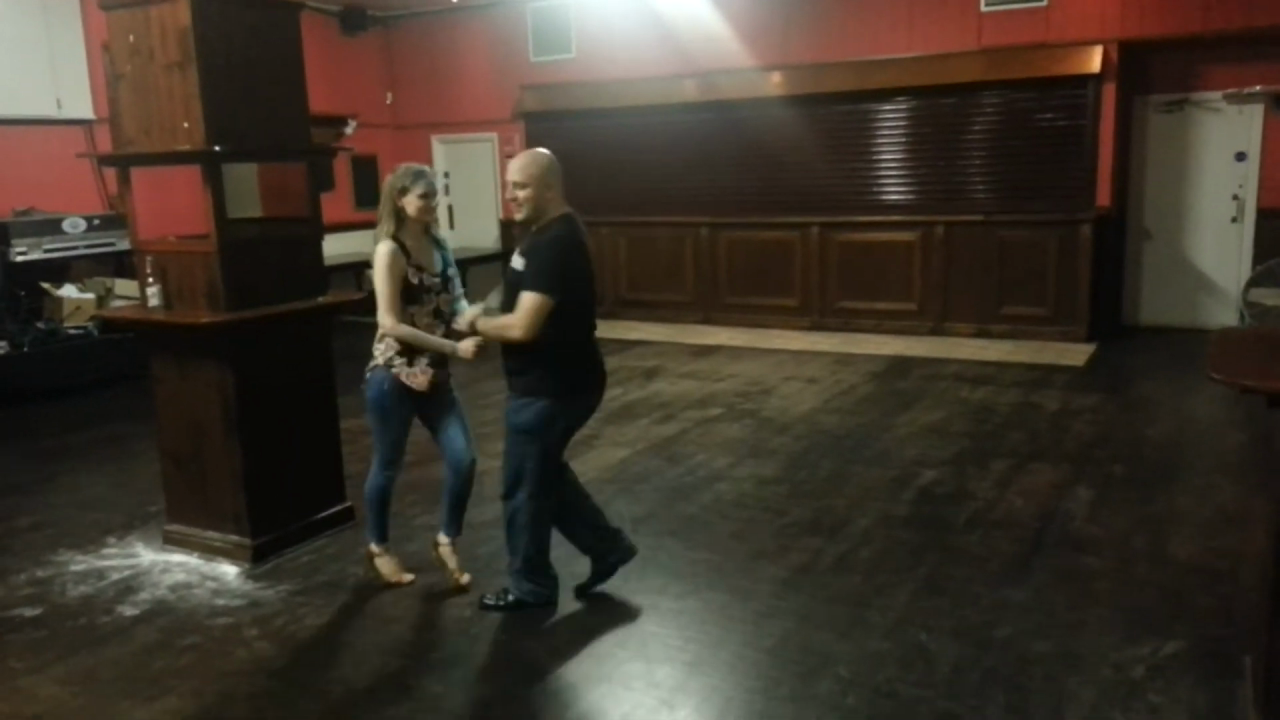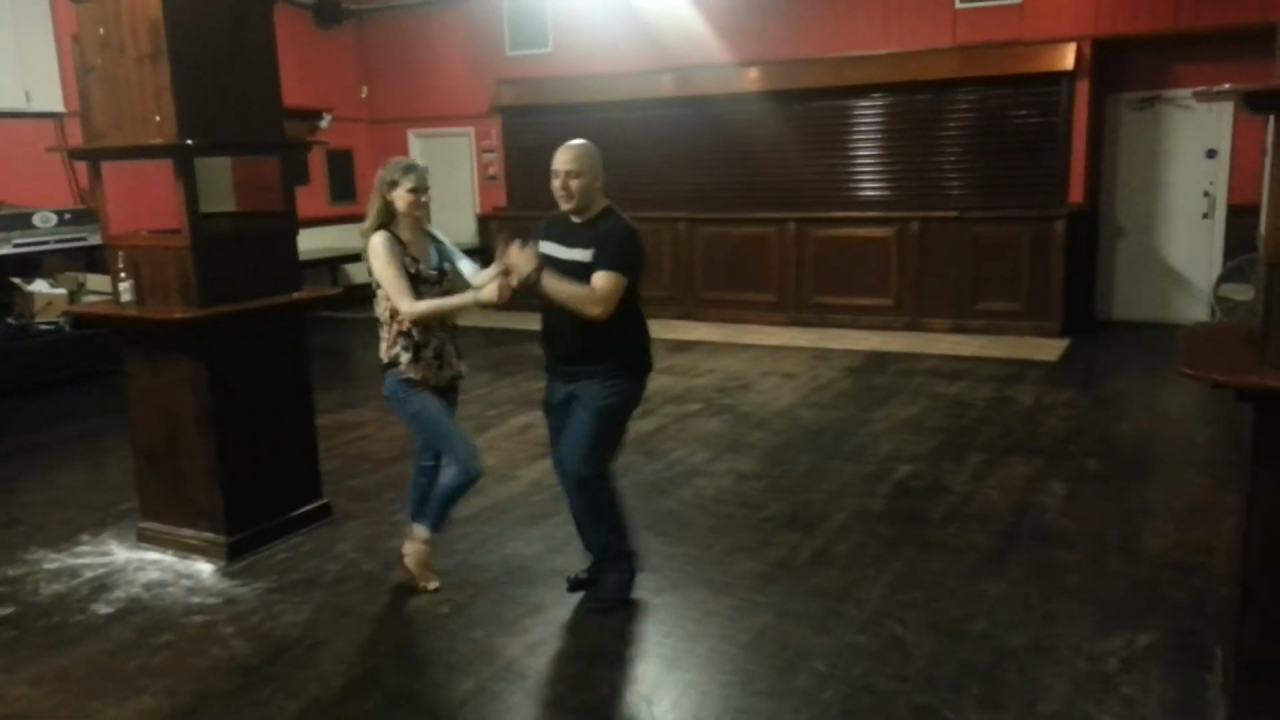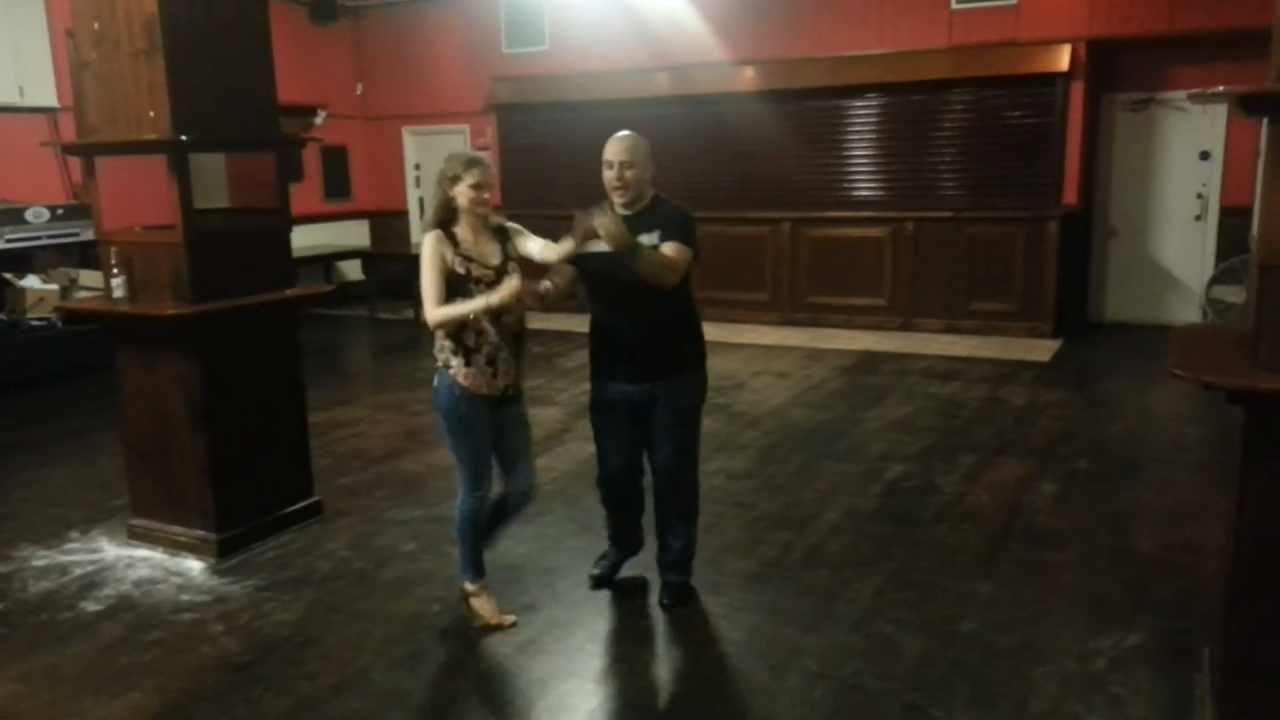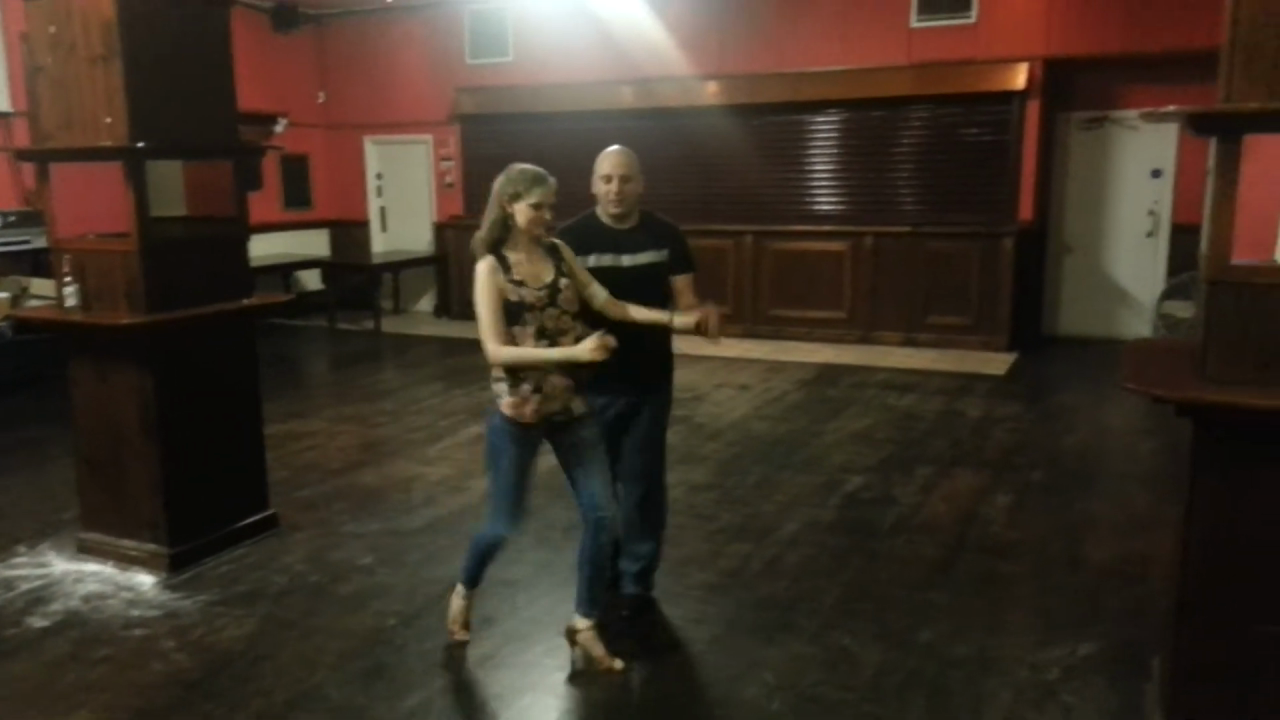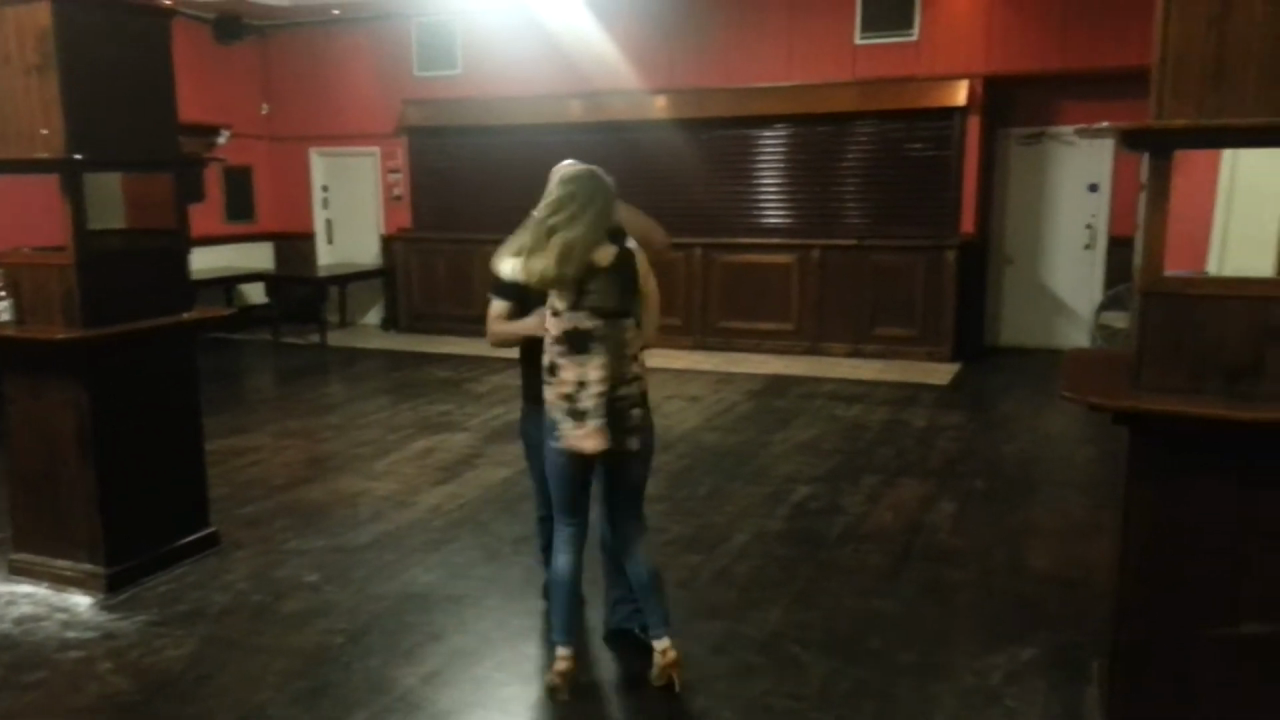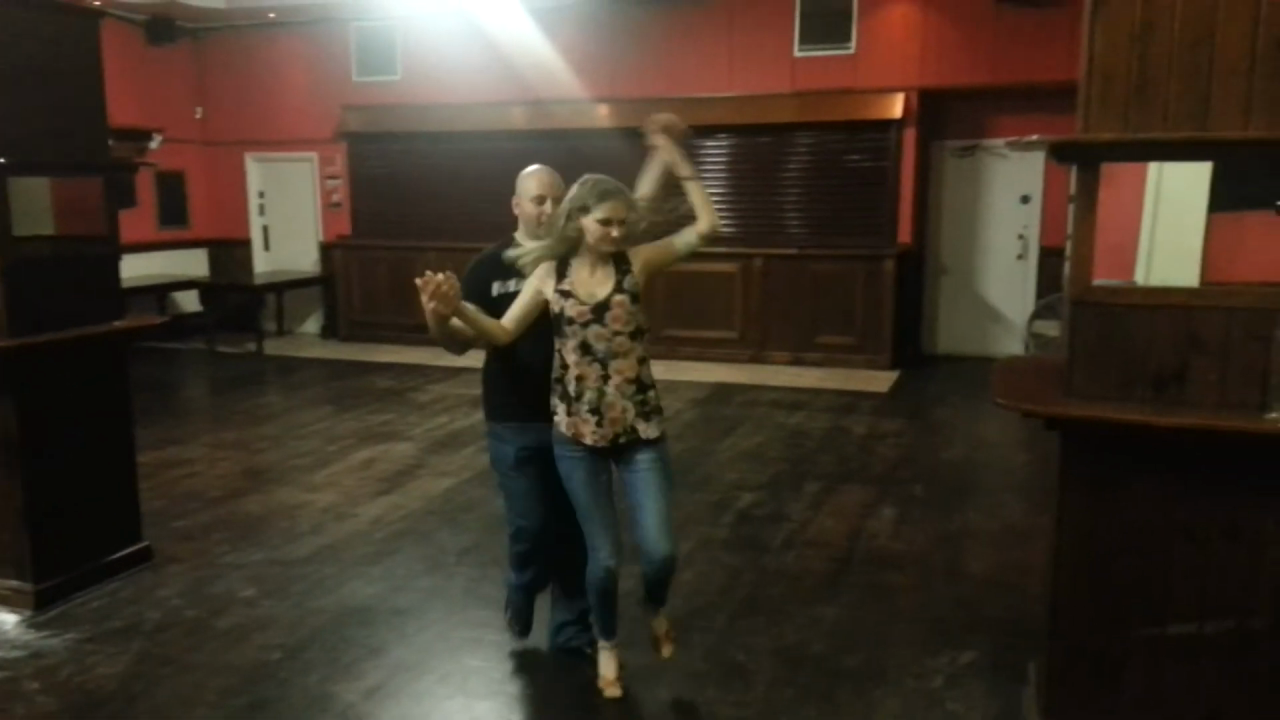
dt=0.4s
person 1, frame 1
left shoulder: (437, 244)
right shoulder: (389, 250)
left elbow: (454, 298)
right elbow: (393, 325)
right wrist: (453, 348)
left hip: (433, 373)
right hip: (392, 375)
left knee: (463, 459)
right knee: (387, 467)
left ankle: (447, 541)
right ankle: (378, 547)
person 1, frame 2
left shoulder: (433, 241)
right shoulder: (382, 241)
left elbow: (471, 277)
right elbow: (410, 307)
left wrist: (498, 274)
right wrist: (476, 297)
left hip: (444, 369)
right hip: (407, 375)
left knee: (431, 462)
right knee: (467, 463)
left ankle: (415, 545)
right ankle: (422, 532)
person 1, frame 3
left shoulder: (506, 234)
right shoulder: (437, 244)
left elbow: (548, 254)
right elbow: (433, 315)
left wrist: (579, 239)
right wrist: (490, 300)
left hip: (506, 379)
right hip: (461, 381)
left knee: (521, 487)
right knee: (476, 488)
left ankle: (469, 550)
right ankle: (473, 587)
person 1, frame 4
left shoulder: (559, 254)
right shoulder: (491, 268)
left elbow: (609, 306)
right elbow: (496, 350)
left wrist: (670, 318)
right wrist: (571, 353)
left hip: (569, 406)
right hip: (516, 410)
left knee: (603, 518)
right knee: (503, 523)
left ankle: (584, 624)
right ankle: (465, 589)
person 1, frame 5
left shoulder: (550, 265)
right shoulder: (634, 261)
left elbow: (501, 265)
left hip: (571, 422)
right hip: (629, 419)
left knee: (568, 536)
right knee: (629, 535)
left ankle: (563, 655)
right ankle: (663, 644)
person 1, frame 6
left shoulder: (635, 262)
right shoulder: (550, 275)
left elbow: (704, 228)
right elbow: (502, 332)
left wrist: (674, 161)
right wrist: (453, 307)
left hip: (641, 426)
right hip: (579, 434)
left knee: (659, 550)
right knee: (604, 555)
left ankle: (656, 611)
right ankle: (606, 644)
person 2, frame 1
left shoulder: (555, 246)
right shoulder: (548, 235)
left elbow: (523, 328)
left wrist: (476, 324)
right wrist: (487, 319)
left hip: (550, 389)
right hip: (548, 384)
left knee: (522, 486)
right knee: (547, 474)
left ankle: (530, 585)
right ankle: (607, 546)
person 2, frame 2
left shoulder: (617, 234)
right shoulder: (552, 227)
left elbow: (598, 306)
right elbow: (518, 275)
left wrist: (535, 274)
right wrist: (514, 272)
left hip: (610, 375)
right hip: (562, 375)
left knee: (580, 468)
right knee: (574, 470)
left ankle: (616, 569)
right ankle: (609, 563)
person 2, frame 3
left shoulder: (674, 219)
right shoulder: (588, 228)
left elbow: (669, 269)
right elbow: (558, 282)
left wrist: (624, 244)
right wrist: (530, 289)
left hip: (675, 374)
right hip: (613, 374)
left knee: (674, 473)
right knee: (615, 468)
left ankle: (676, 572)
right ankle: (621, 543)
person 2, frame 4
left shoulder: (665, 236)
right shoulder: (571, 238)
left elbow: (684, 300)
left wrist: (699, 317)
left hip: (647, 383)
right hip: (591, 384)
left knee: (643, 481)
left ankle: (635, 580)
person 2, frame 5
left shoulder: (612, 243)
left elbow: (658, 245)
right elbow: (494, 330)
left wrist: (610, 202)
right wrist: (536, 324)
right hip: (546, 405)
right knee: (552, 503)
left ankle: (624, 616)
person 2, frame 6
right shoulder: (491, 265)
right elbow: (460, 342)
right wrist: (439, 319)
right hip: (520, 424)
left knee: (579, 528)
right knee: (535, 528)
left ankle: (571, 632)
right ankle: (523, 589)
